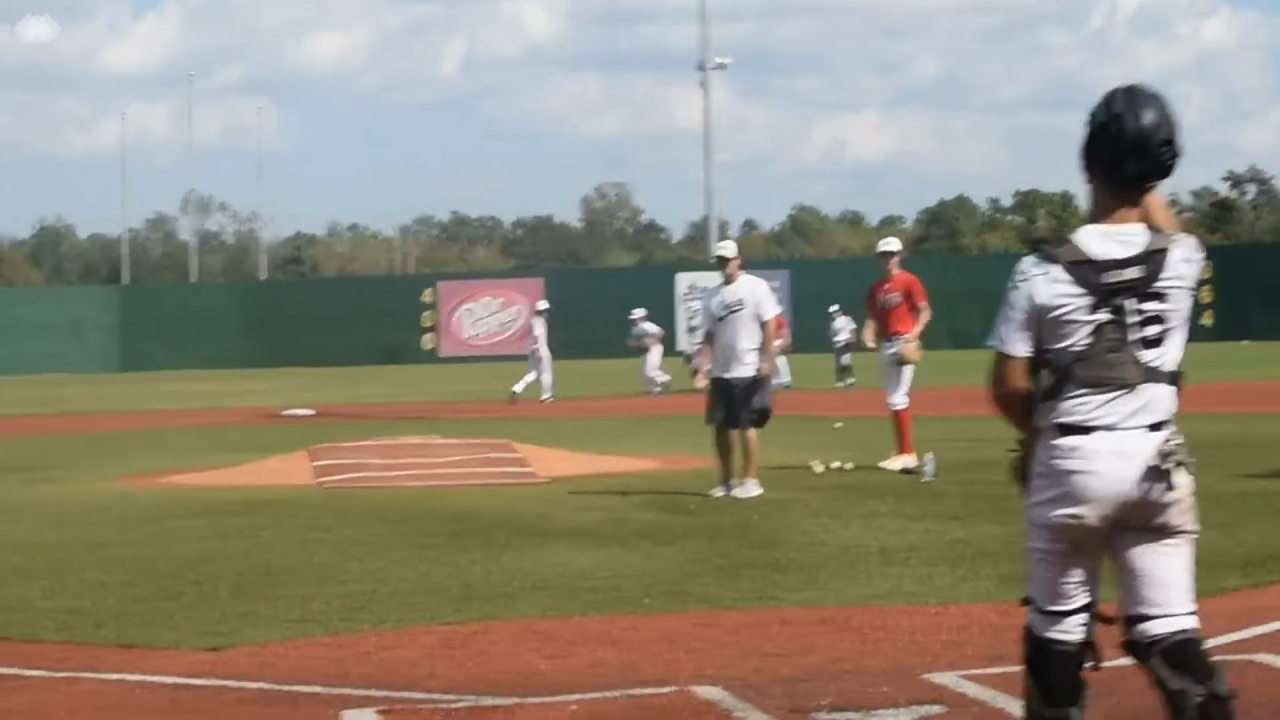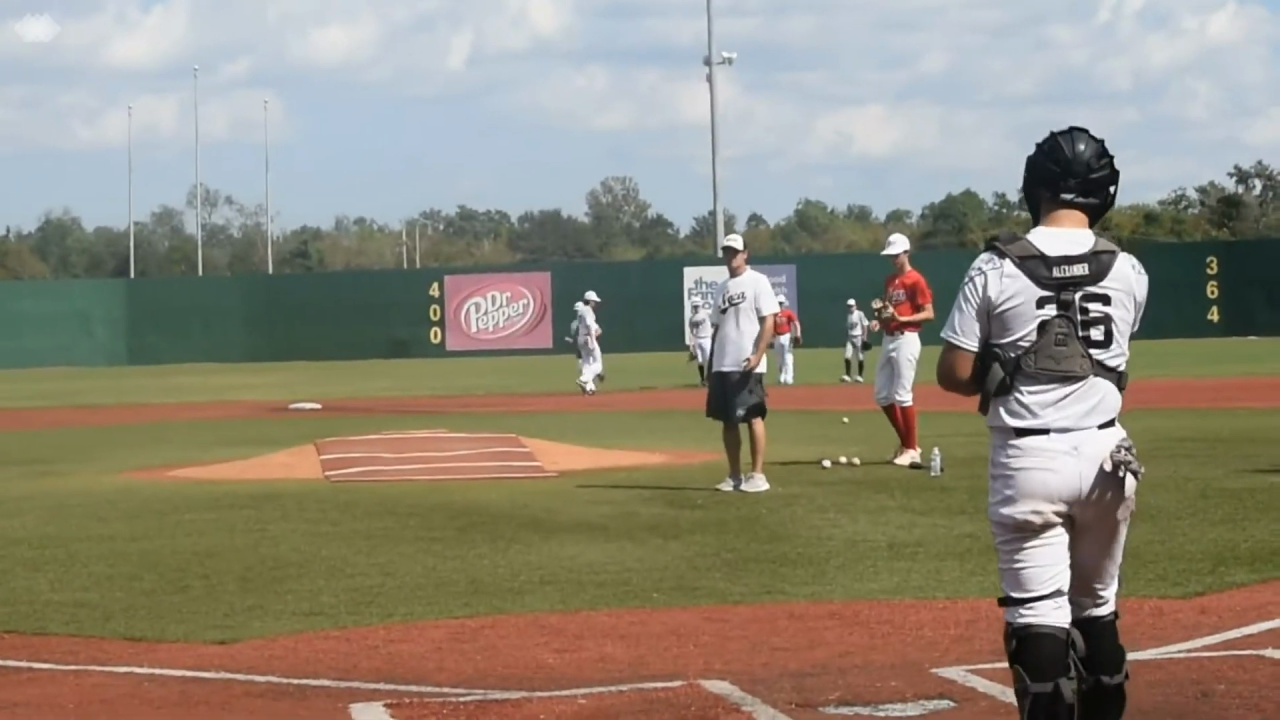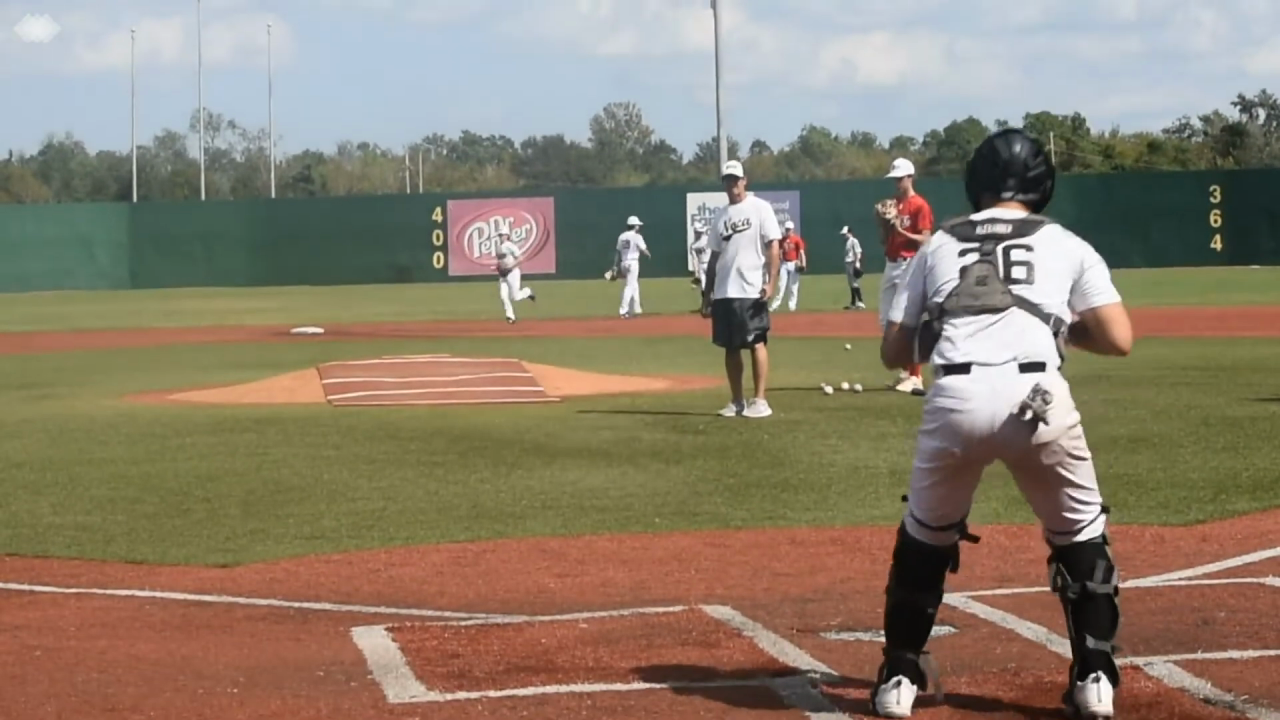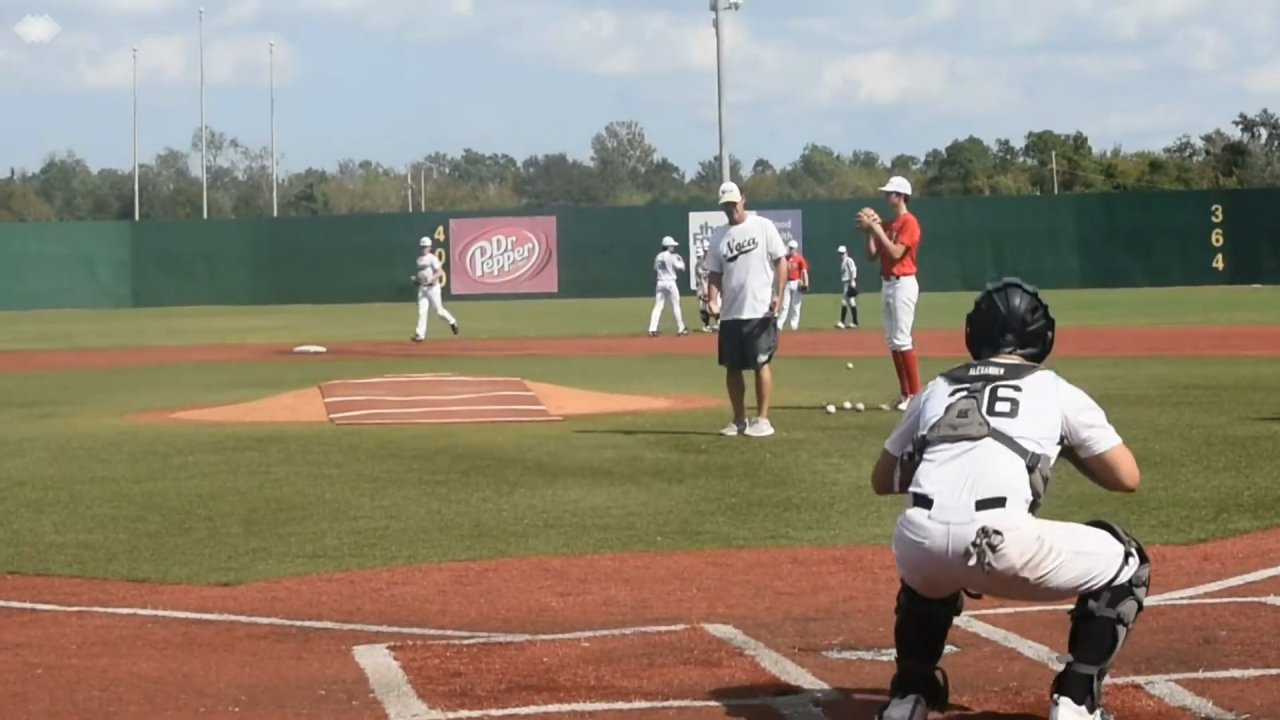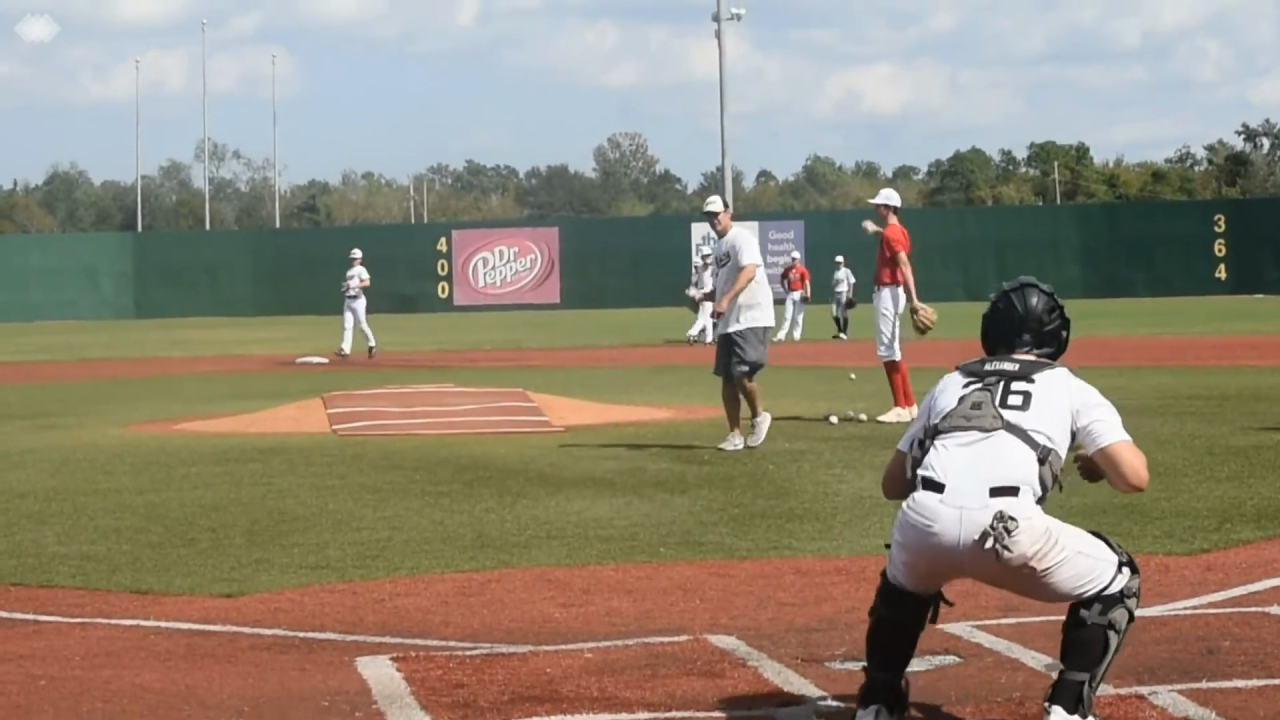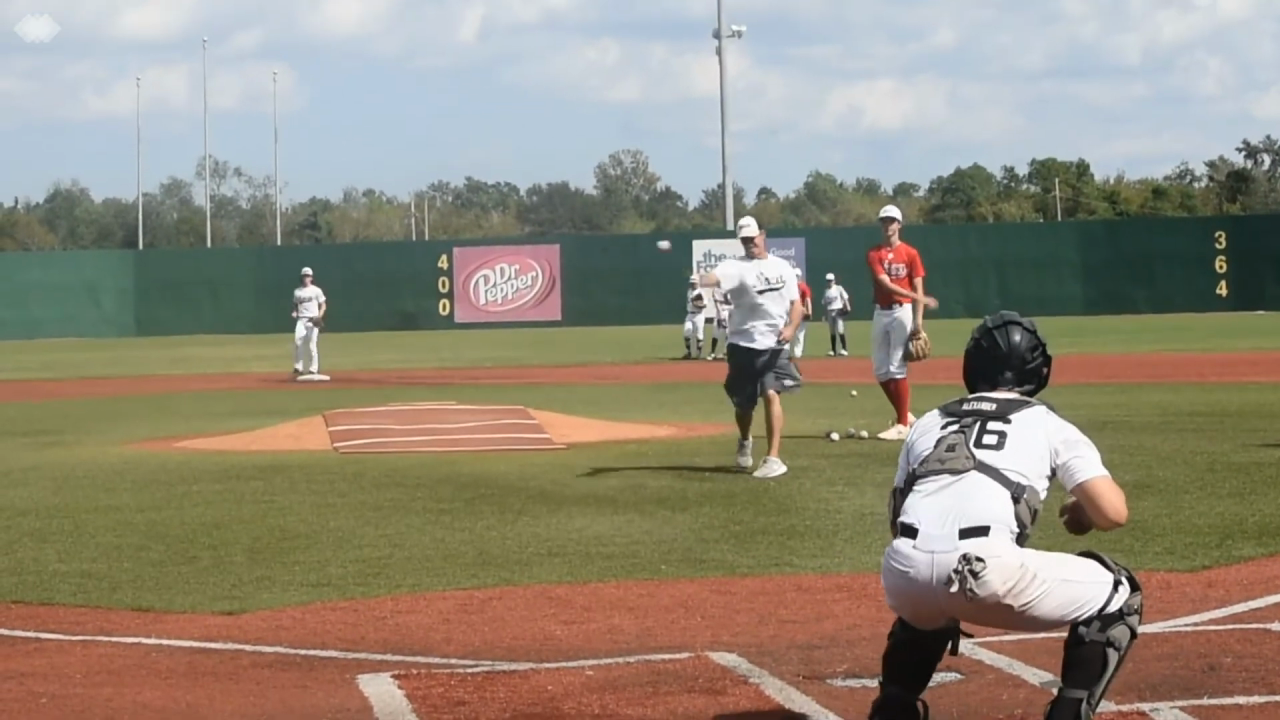
dt=0.7s
person 1, frame 1
left shoulder: (1041, 268)
right shoulder: (1183, 259)
left elbow: (1005, 384)
left wrist: (1036, 434)
right wrist: (1144, 183)
left hip: (1073, 462)
right hip: (1156, 459)
left knee: (1057, 627)
right knee: (1168, 626)
person 1, frame 2
left shoulder: (994, 267)
right shoulder: (1129, 271)
left elbow: (953, 374)
left hip: (1028, 460)
right hip: (1104, 456)
left knee: (1038, 616)
right knee: (1096, 611)
person 1, frame 3
left shoulder: (938, 245)
right shoulder: (1068, 245)
left elbow: (893, 352)
right elbow: (1119, 340)
left hip: (955, 399)
right hip: (1036, 398)
left knee: (925, 535)
right knee: (1080, 532)
person 1, frame 4
left shoulder: (937, 388)
right shoulder: (1058, 390)
left elbow: (883, 480)
right elbow: (1126, 477)
right wrist: (1067, 450)
left hip: (918, 540)
right hip: (1001, 541)
right knee: (1125, 566)
person 1, frame 5
left shoulder: (951, 383)
right shoulder: (1071, 388)
left elbow: (893, 483)
right elbow: (1134, 477)
right wrist: (1097, 463)
left hip: (922, 524)
right hip: (1004, 529)
left knee: (903, 585)
right knee: (1116, 581)
person 1, frame 6
left shoulder: (929, 422)
right shoulder: (1050, 424)
right elbow: (1112, 514)
right wrist: (1081, 509)
left hip: (901, 572)
right hip: (983, 572)
left knee: (926, 612)
right knee: (1118, 597)
person 2, frame 1
left shoulder: (755, 286)
right shoulder: (713, 295)
left elbow: (770, 325)
right elbow: (709, 335)
left wrist: (768, 360)
right wrist: (703, 369)
left hip: (748, 370)
right hip: (721, 372)
left knee: (747, 426)
right knee: (720, 426)
left ankle: (750, 480)
right ankle: (727, 480)
person 2, frame 2
left shoulder: (757, 281)
right shoulder: (722, 288)
left elbow: (769, 322)
left wrist: (758, 355)
right wrist: (711, 366)
left hip: (746, 365)
right hip: (722, 366)
left knee: (753, 417)
right knee: (728, 421)
left ankle: (757, 474)
right ankle: (734, 475)
person 2, frame 3
left shoulder: (760, 207)
right shoulder: (721, 215)
left elbow: (774, 247)
left wrist: (771, 283)
right wrist: (707, 293)
left hip: (752, 291)
right hip: (724, 293)
left knee: (756, 344)
right knee: (730, 347)
left ankle: (760, 400)
right ankle: (737, 401)
person 2, frame 4
left shoulder: (763, 226)
right shoulder: (719, 235)
left elbow: (781, 262)
right elbow: (715, 274)
left wrist: (778, 295)
right wrist: (713, 300)
left hip: (760, 311)
right hip: (731, 313)
left knee: (761, 364)
right knee: (733, 368)
left ankle: (762, 420)
right ankle: (739, 419)
person 2, frame 5
left shoulder: (741, 237)
right shoulder: (719, 247)
left elbow: (749, 271)
left wrist: (725, 301)
right wrist: (704, 297)
left hip: (753, 318)
right hip: (728, 322)
left knee: (743, 373)
right knee: (727, 378)
left ankle: (759, 416)
right ankle: (736, 434)
person 2, frame 6
left shoulder: (783, 267)
right shoulder: (736, 267)
left elbow: (796, 303)
right elbow: (708, 280)
left wrist: (791, 328)
right wrist: (710, 277)
left hip: (775, 346)
right hip: (743, 345)
left knee: (771, 394)
right knee: (744, 404)
left ankle: (773, 458)
right ankle: (745, 441)
person 3, frame 1
left shoulder: (909, 281)
right shoulder: (877, 287)
left elbow: (925, 312)
right elbow: (873, 317)
left wrist: (914, 333)
right wrist: (868, 332)
left hip: (904, 345)
right hip: (885, 345)
left knee: (897, 398)
right knee: (895, 399)
left ankle: (906, 455)
right ankle: (906, 452)
person 3, frame 2
left shoulder: (916, 280)
right shoulder: (890, 280)
left elbow: (929, 314)
left wrist: (901, 318)
right wrist: (880, 320)
left hip: (906, 340)
right hip: (888, 340)
left knee: (902, 395)
right knee: (882, 394)
left ankle: (912, 450)
right ankle: (905, 443)
person 3, frame 3
left shoulder: (920, 205)
left elbow: (925, 240)
left wrist: (901, 230)
right wrist: (884, 223)
left hip: (910, 266)
right hip: (891, 265)
right knee: (886, 319)
left ankle: (916, 377)
right ankle: (906, 370)
person 3, frame 4
left shoulder: (909, 222)
right shoulder: (888, 224)
left elbow: (895, 252)
right elbow: (873, 255)
left wrist: (878, 229)
right wrist: (869, 231)
left hip: (903, 284)
right hip: (887, 284)
left knee: (902, 340)
right knee: (892, 341)
left ankle: (915, 395)
right ankle: (904, 394)
person 3, frame 5
left shoulder: (890, 232)
right shoulder: (898, 231)
left elbow: (905, 265)
left wrist: (913, 299)
right wrist: (876, 231)
left hip: (888, 293)
right hip: (887, 293)
left knee: (886, 349)
right knee: (892, 350)
left ankle: (900, 407)
right ankle: (909, 404)
person 3, frame 6
left shoulder: (910, 253)
right shoulder: (874, 253)
left elbow: (918, 289)
right elbow: (885, 284)
left wrist: (918, 323)
right wrist: (917, 297)
left hip: (902, 313)
right hip: (881, 313)
left knee: (897, 368)
right knee: (880, 370)
left ankle: (902, 424)
right ankle: (904, 415)
